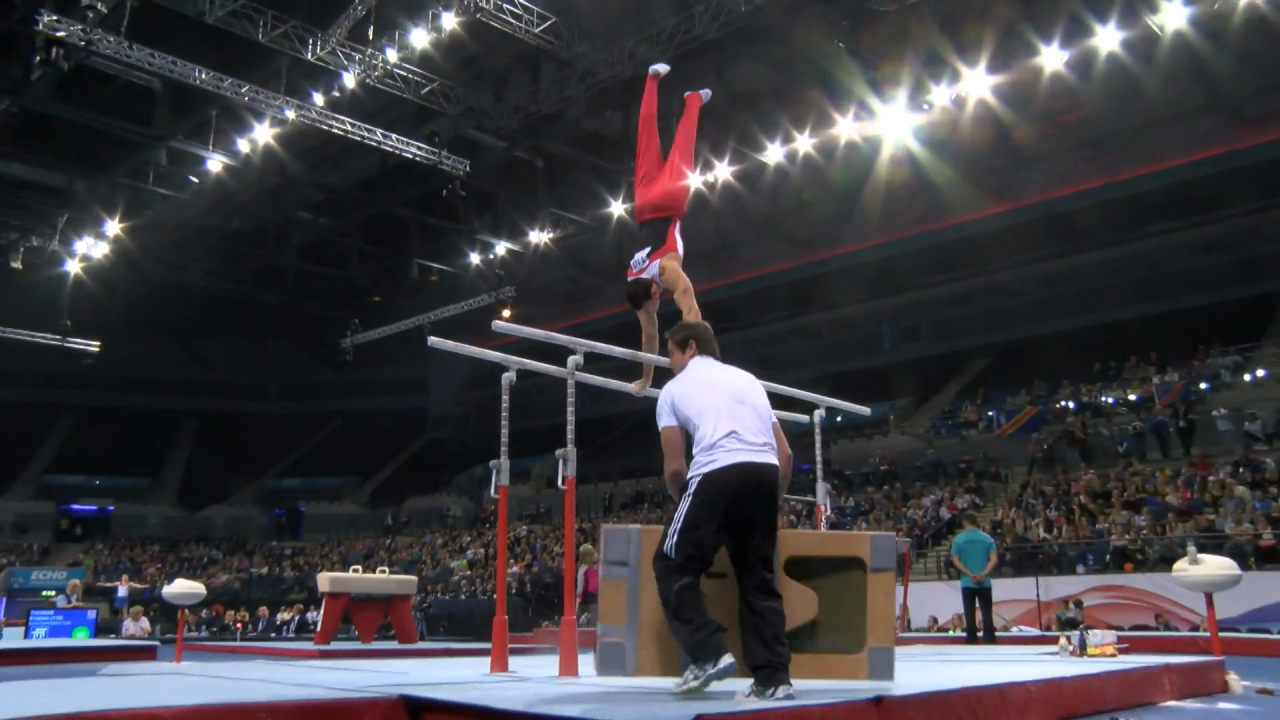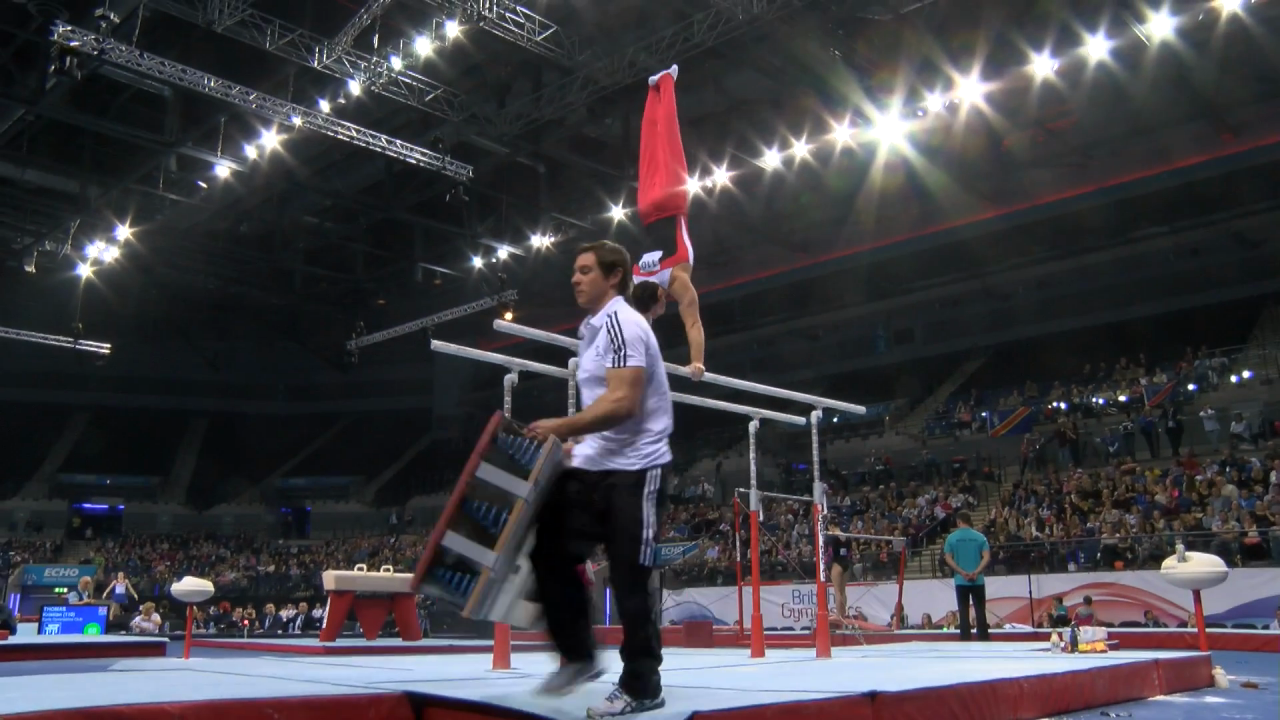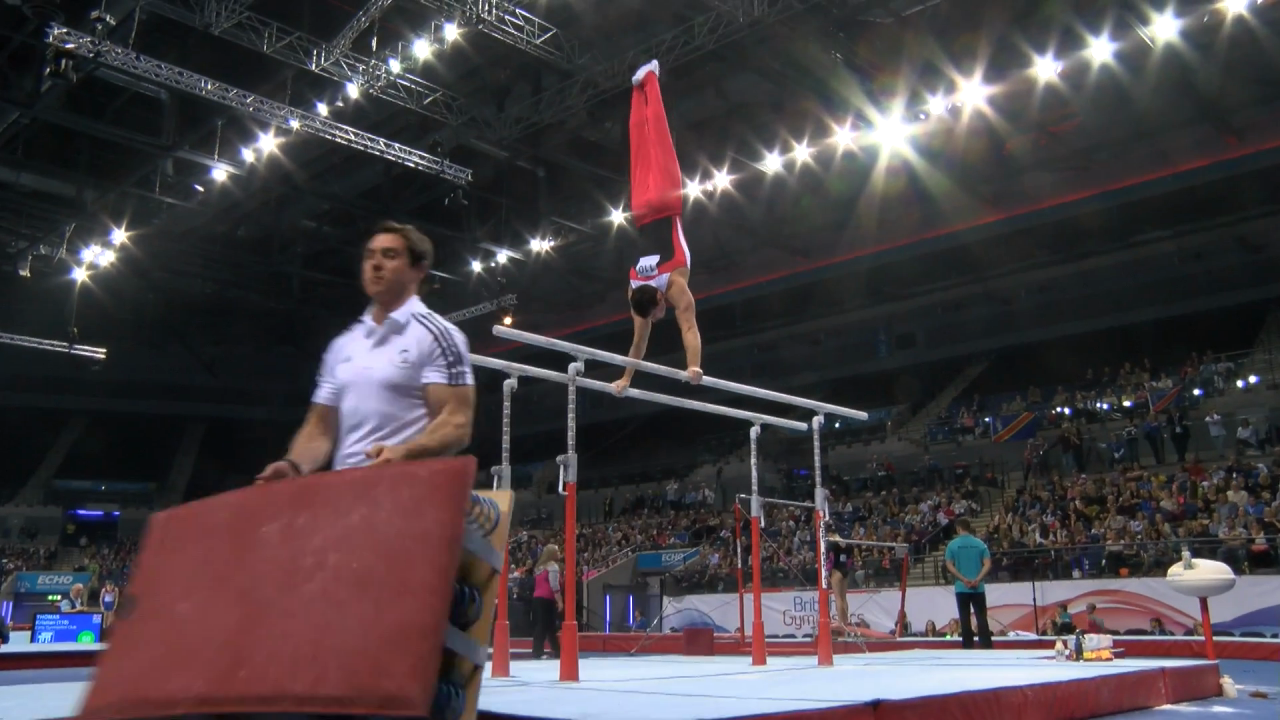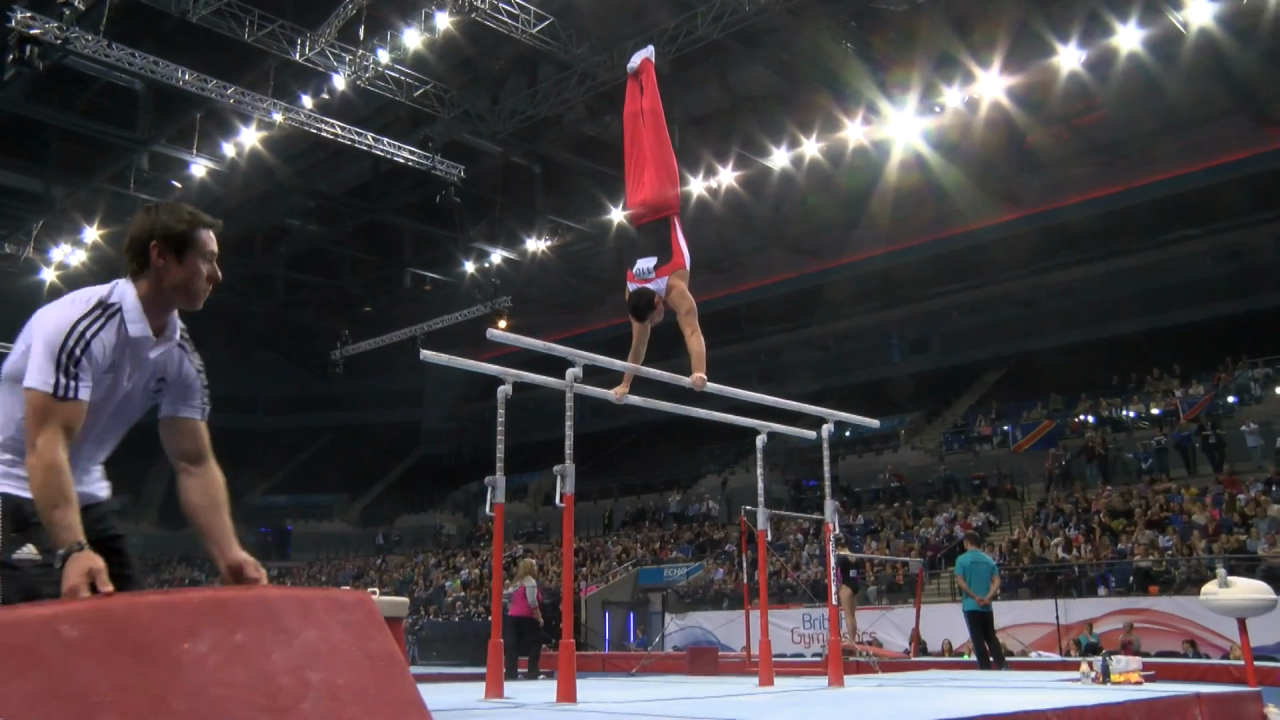
dt=0.7s
person 1, frame 1
left shoulder: (675, 388)
right shoulder: (748, 380)
left elbow: (674, 467)
right elbow: (784, 453)
left wrist: (684, 504)
right wrist: (774, 506)
left hip: (716, 475)
right hip: (764, 474)
left knee: (673, 563)
right knee: (758, 578)
left ankle: (709, 654)
right ankle: (773, 678)
person 1, frame 2
left shoulder: (622, 324)
right shoulder: (593, 331)
left elbow: (623, 402)
left wrist: (562, 427)
right wrist: (571, 440)
left hip: (632, 470)
right hip: (589, 468)
left knee: (630, 581)
right knee: (549, 559)
right ankle: (579, 657)
person 1, frame 3
left shoulder: (438, 335)
right shoulder: (342, 345)
left elbow: (456, 421)
right elbow: (320, 427)
left wrist: (403, 451)
right wrist: (294, 464)
person 1, frame 4
left shoulder: (181, 358)
right shoulder: (80, 323)
left elbow: (195, 464)
right elbow: (47, 444)
left wrist: (229, 553)
right wrist: (73, 550)
left hip: (85, 499)
person 2, frame 1
left shoulder: (668, 271)
right shoulder: (638, 284)
left elbow: (691, 314)
right elbow: (649, 334)
right wrist: (646, 378)
left hip: (665, 207)
right hip: (647, 209)
left knee: (678, 156)
right knee: (648, 141)
left ankle: (693, 102)
right ankle: (653, 79)
person 2, frame 2
left shoulder: (677, 281)
right shoulder: (641, 285)
left elbow: (693, 323)
left wrist: (697, 361)
left hip: (668, 208)
right hip: (650, 209)
left knee: (664, 134)
right knee: (651, 137)
left ankle: (667, 82)
right ankle: (656, 87)
person 2, frame 3
left shoulder: (675, 285)
right shoulder: (637, 289)
left elbow: (690, 329)
right elbow: (639, 339)
left wrist: (694, 366)
right wrist: (626, 377)
left hip: (662, 207)
right hip: (646, 212)
left knee: (656, 137)
right knee: (642, 138)
left ankle: (648, 80)
right ankle: (641, 87)
person 2, frame 4
left shoulder: (674, 288)
right shoulder: (636, 291)
left elbow: (694, 333)
right elbow: (638, 345)
left wrist: (699, 372)
right wrist: (625, 384)
left hip: (659, 207)
right hip: (640, 211)
left knee: (651, 127)
right knee: (636, 133)
left ankle: (644, 67)
right ankle: (637, 75)
